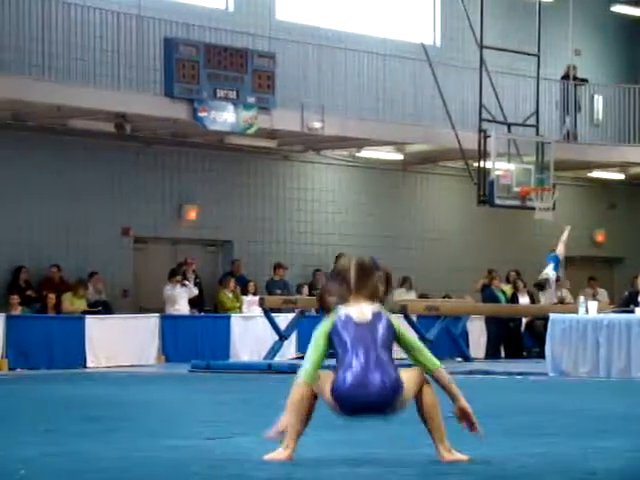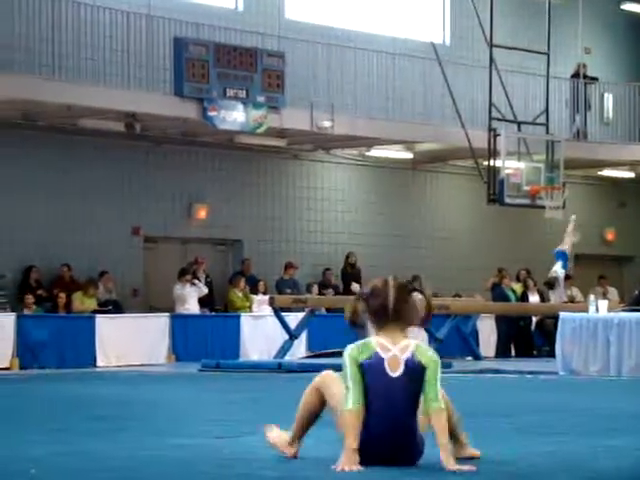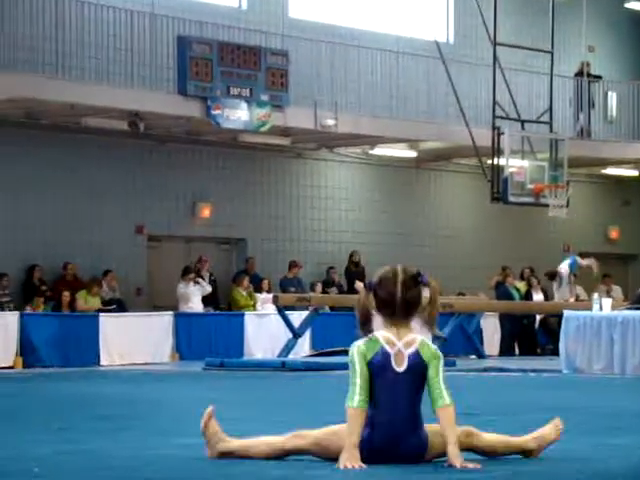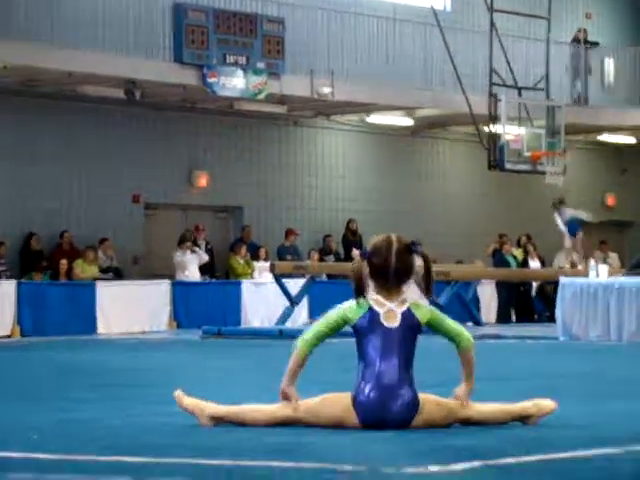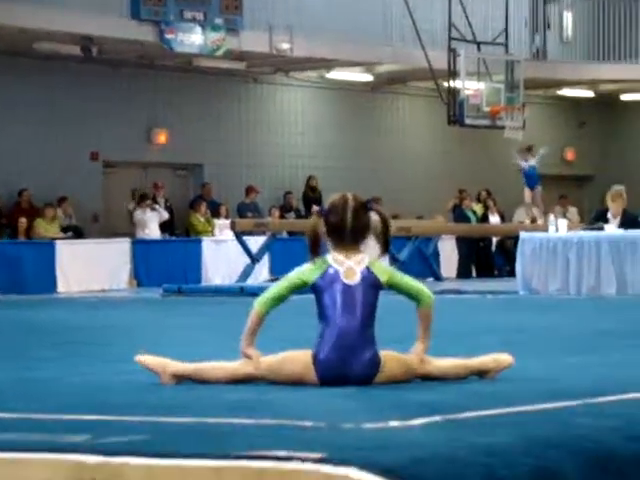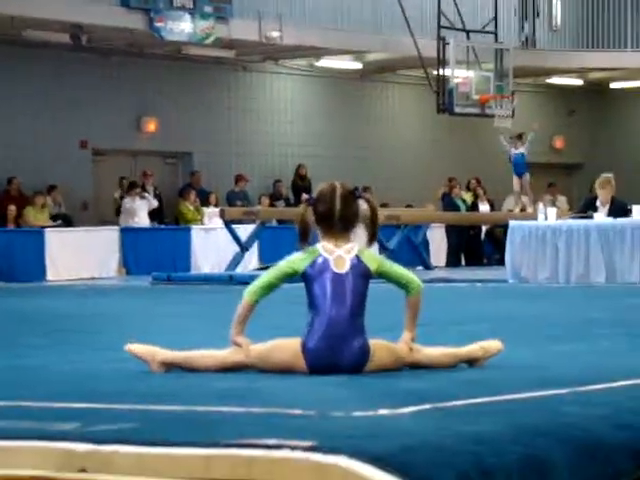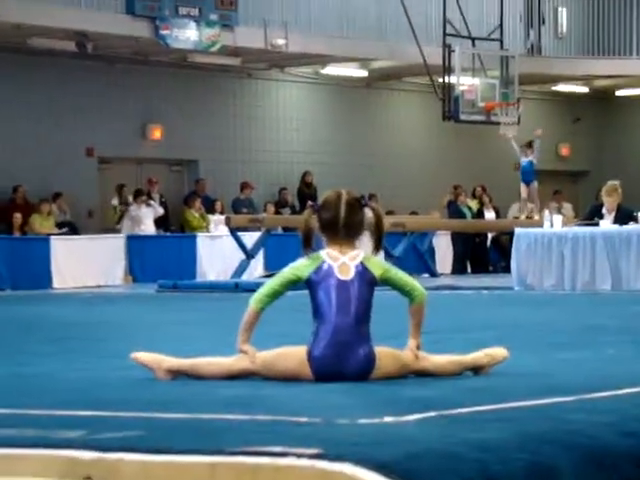
dt=0.4s
person 1, frame 1
left shoulder: (331, 323)
right shoulder: (389, 320)
left elbow: (308, 372)
right elbow: (431, 363)
left wrist: (288, 415)
right wrist: (459, 400)
left hip: (347, 398)
right hip: (387, 395)
left knee: (314, 381)
right knee: (418, 376)
left ankle: (287, 449)
right ankle: (445, 449)
person 1, frame 2
left shoulder: (356, 352)
right shoulder: (426, 355)
left elbow: (353, 403)
right elbow: (436, 405)
left wrist: (350, 452)
right wrist: (447, 455)
left hip: (368, 451)
right hip: (409, 454)
left knee: (324, 379)
right knee: (433, 391)
left ankle: (290, 443)
right ankle: (459, 448)
person 1, frame 3
left shoulder: (363, 348)
right shoulder: (429, 350)
left elbow: (358, 401)
right elbow: (441, 401)
left wrist: (349, 450)
right wrist: (454, 452)
left hip: (372, 447)
right hip: (415, 450)
left knee: (298, 439)
right knee: (468, 436)
left ankle: (225, 444)
right ankle: (530, 442)
person 1, frame 4
left shoulder: (354, 309)
right shoulder: (419, 311)
left elbow: (306, 341)
right elbow: (465, 339)
left wrist: (288, 385)
right wrist: (467, 385)
left hip: (365, 407)
right hip: (407, 408)
left knee: (290, 411)
right knee: (463, 410)
left ankle: (213, 412)
right ankle: (526, 410)
person 1, frame 5
left shoulder: (315, 269)
right shoulder: (378, 270)
left elbow: (264, 301)
right elbow: (425, 297)
left wrist: (247, 345)
right wrist: (422, 344)
left hip: (324, 366)
right hip: (368, 366)
left knee: (251, 368)
right knee: (422, 365)
left ankle: (176, 369)
right ankle: (484, 364)
person 1, frame 6
left shoulder: (305, 258)
right shoulder: (367, 258)
left elbow: (254, 290)
right elbow: (414, 285)
left wrist: (237, 333)
right wrist: (409, 333)
left hip: (313, 354)
right hip: (357, 355)
left knee: (241, 356)
right knee: (410, 354)
left ankle: (165, 357)
right ankle: (472, 353)
person 1, frame 7
left shoulder: (309, 264)
right shoulder: (372, 264)
left elbow: (260, 297)
right elbow: (417, 292)
left wrist: (243, 341)
right wrist: (414, 340)
left hip: (319, 361)
right hip: (363, 362)
left knee: (247, 363)
right knee: (418, 362)
left ankle: (171, 365)
right ankle: (478, 360)
